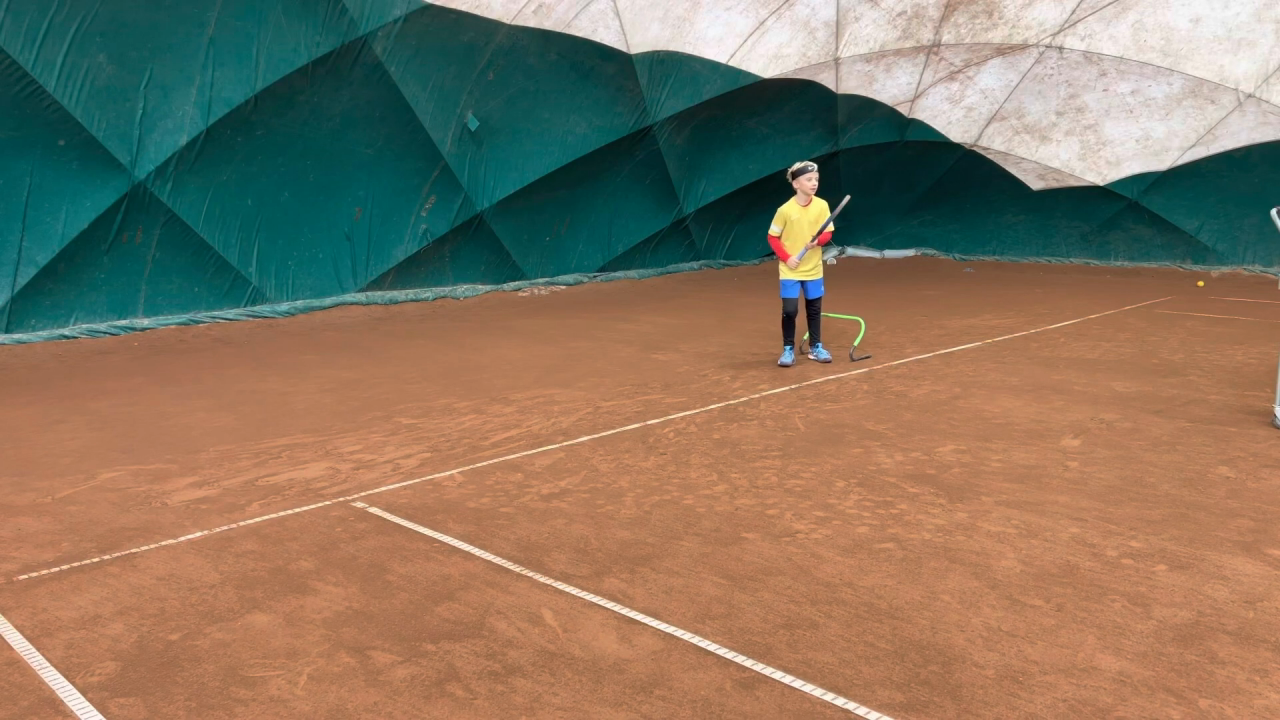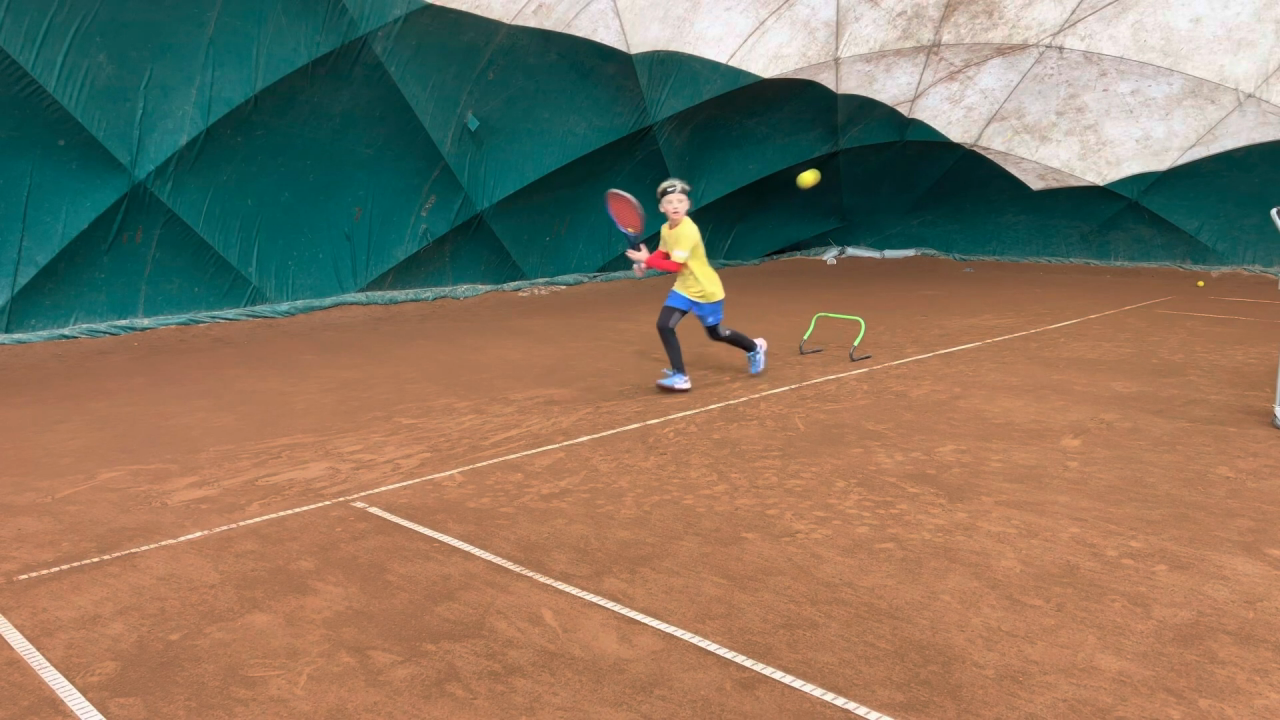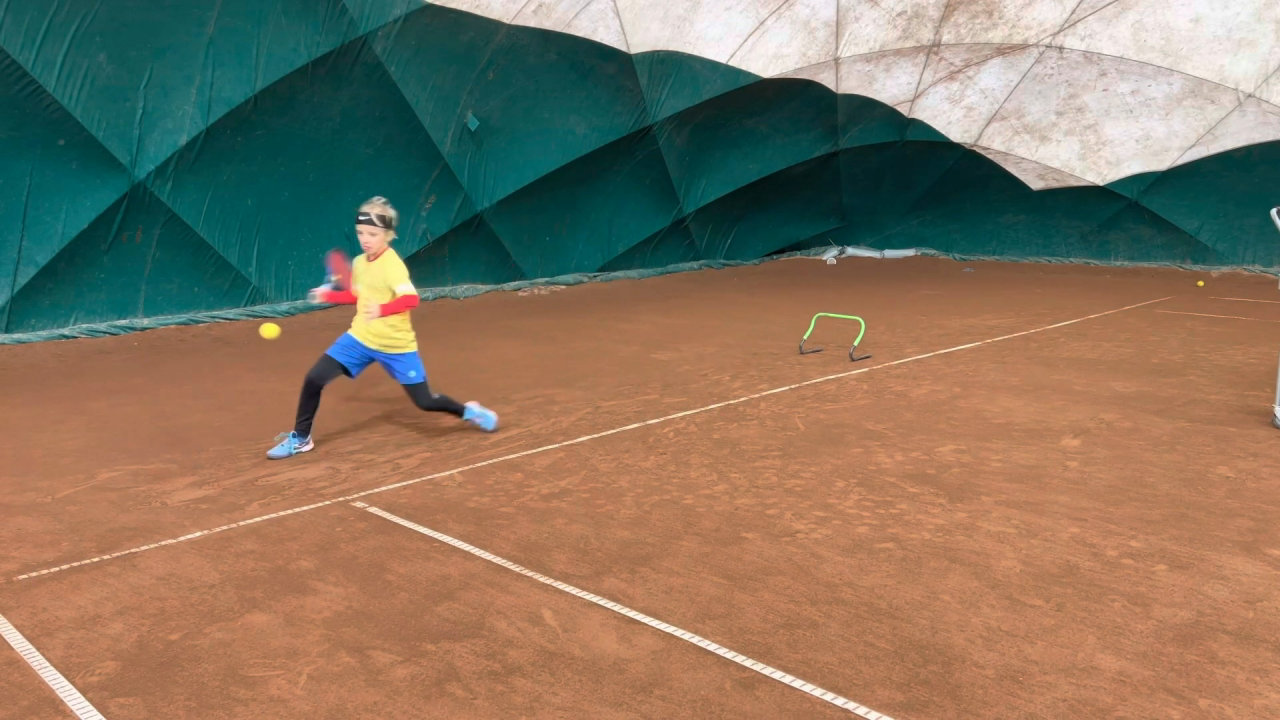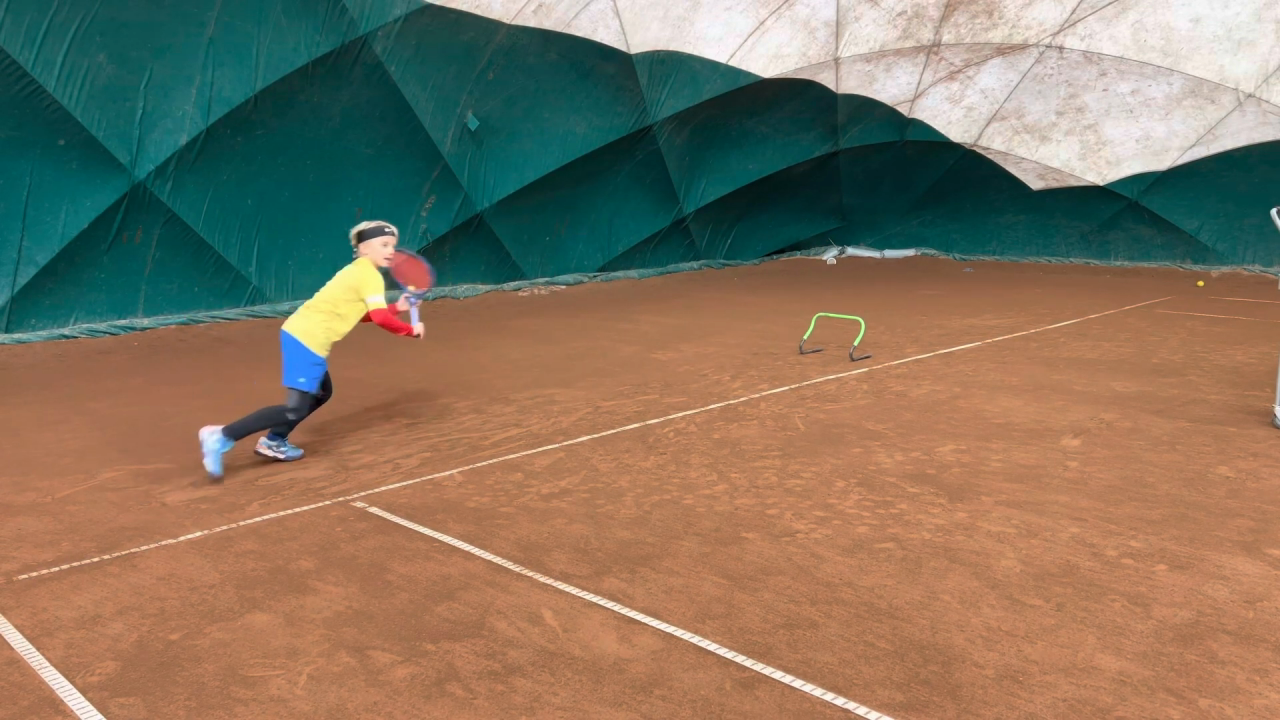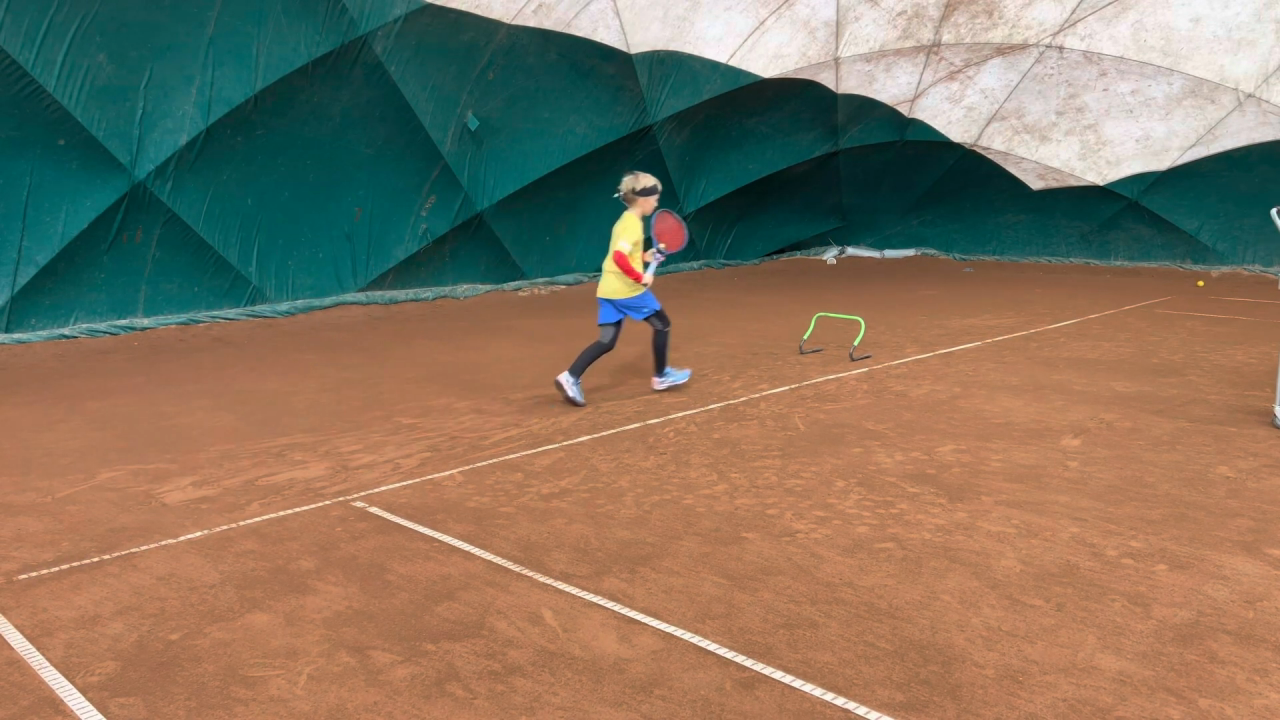
dt=0.7s
person 1, frame 1
left shoulder: (822, 206)
right shoulder: (785, 210)
left elbow: (827, 233)
right elbow: (772, 237)
left wrist: (817, 241)
right wrist: (786, 258)
left hip: (813, 269)
right hip: (790, 270)
left knee: (814, 309)
right knee: (790, 310)
left ankle: (815, 347)
right ankle: (788, 349)
person 1, frame 2
left shoulder: (687, 231)
right shoulder: (666, 229)
left elbow: (675, 266)
left wrist: (647, 259)
right wrist: (644, 258)
left hip: (706, 289)
right hip: (684, 287)
left knee: (716, 333)
right knee: (664, 325)
left ankle: (754, 348)
right ankle: (679, 375)
person 1, frame 3
left shoulder: (392, 265)
right shoulder: (359, 263)
left elbow: (411, 300)
left wrist: (381, 309)
right wrist: (330, 294)
left hip: (397, 344)
right hip: (360, 337)
left knee: (425, 402)
right knee: (314, 379)
left ankle: (468, 411)
right ankle: (300, 438)
person 1, frame 4
left shoulder: (355, 271)
right shoulder: (370, 276)
left elbow: (368, 317)
right elbow: (380, 318)
left wrist: (397, 309)
right wrist: (411, 330)
left hip: (295, 334)
right hip: (307, 340)
left knee: (320, 393)
right knee: (295, 408)
left ankle: (273, 440)
right ankle: (221, 436)
person 1, frame 5
left shoulder: (623, 221)
right shoulder: (633, 225)
right elbow: (619, 257)
left wrist: (643, 256)
right wrist: (640, 277)
left hip: (608, 289)
right hip: (627, 290)
left knee: (607, 341)
right knee: (662, 325)
left ankle: (571, 378)
right ankle: (661, 376)
